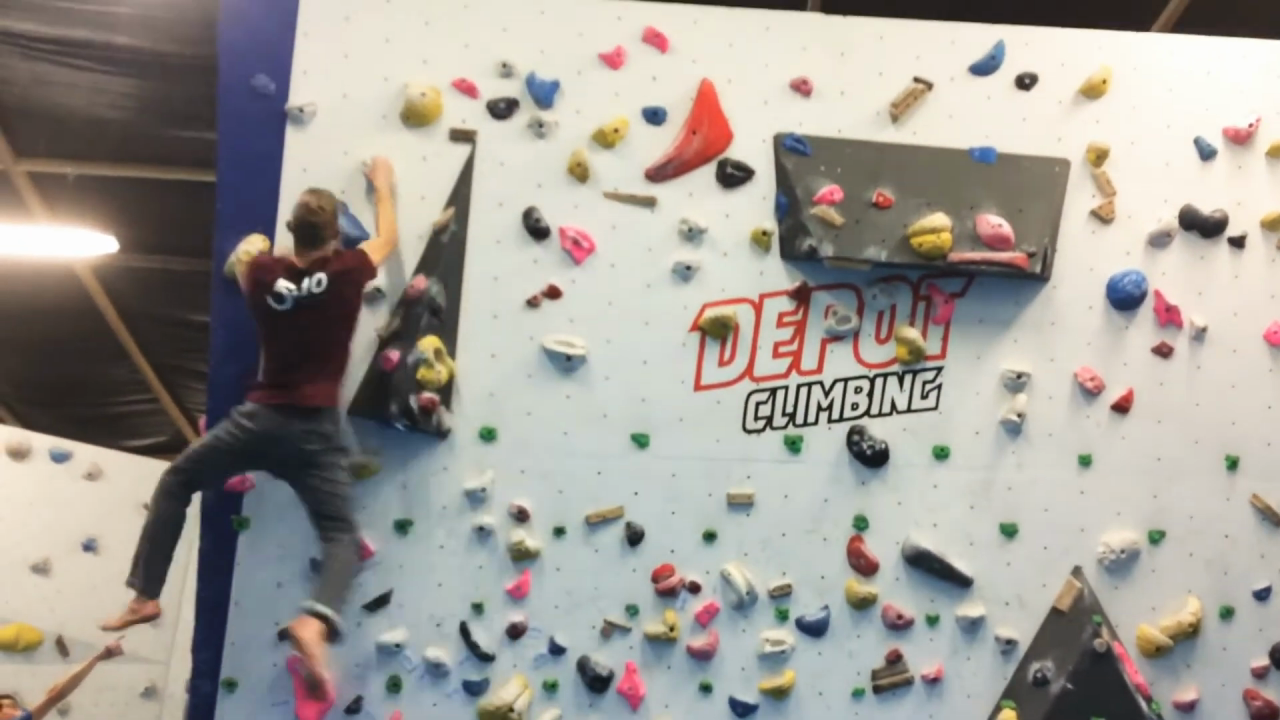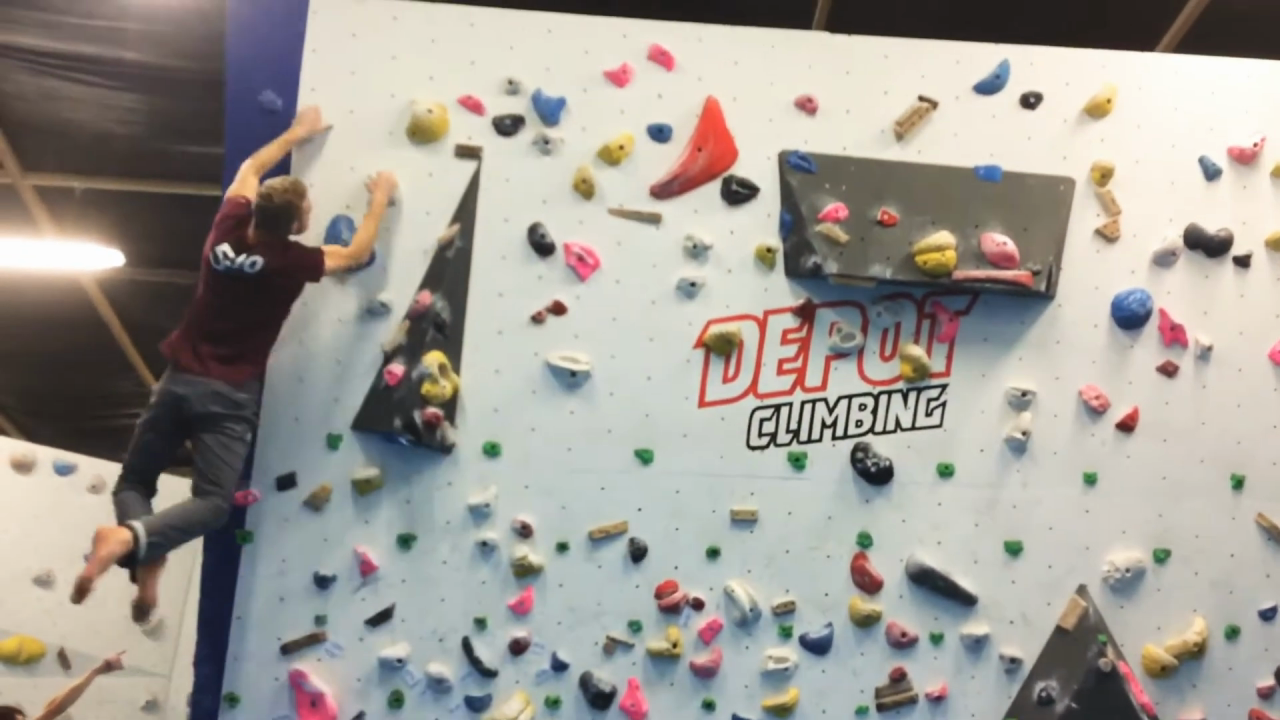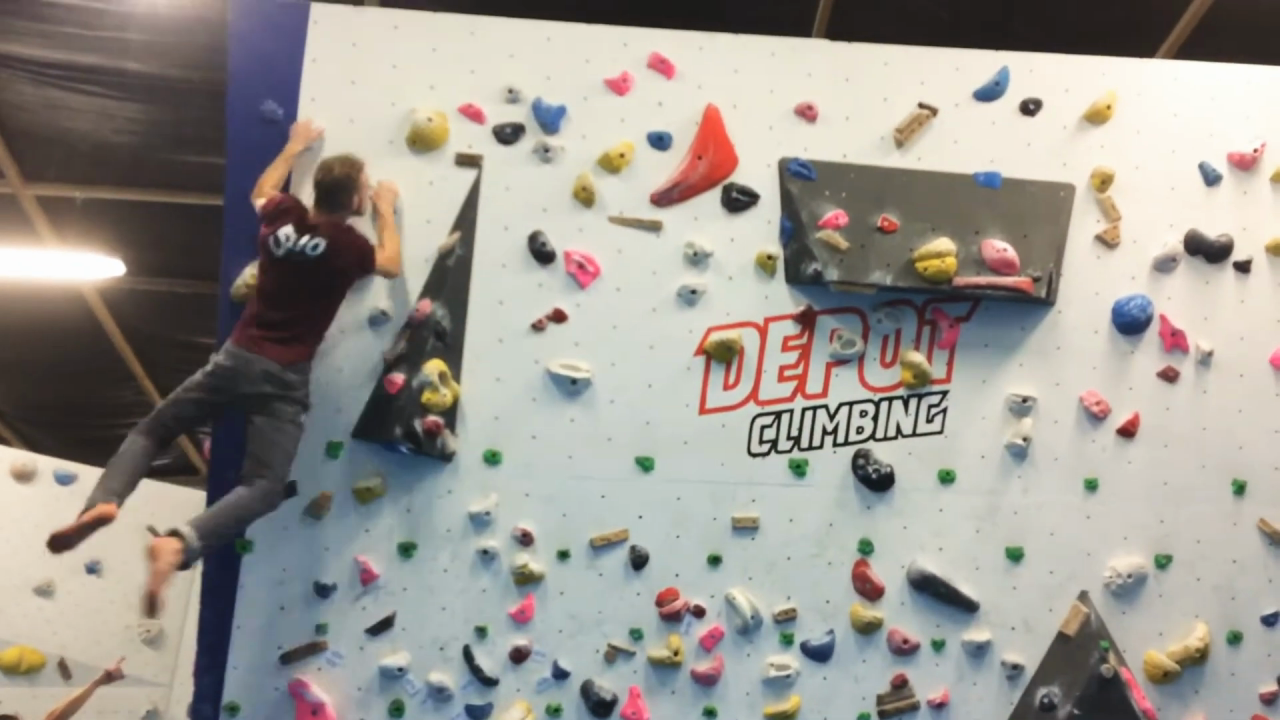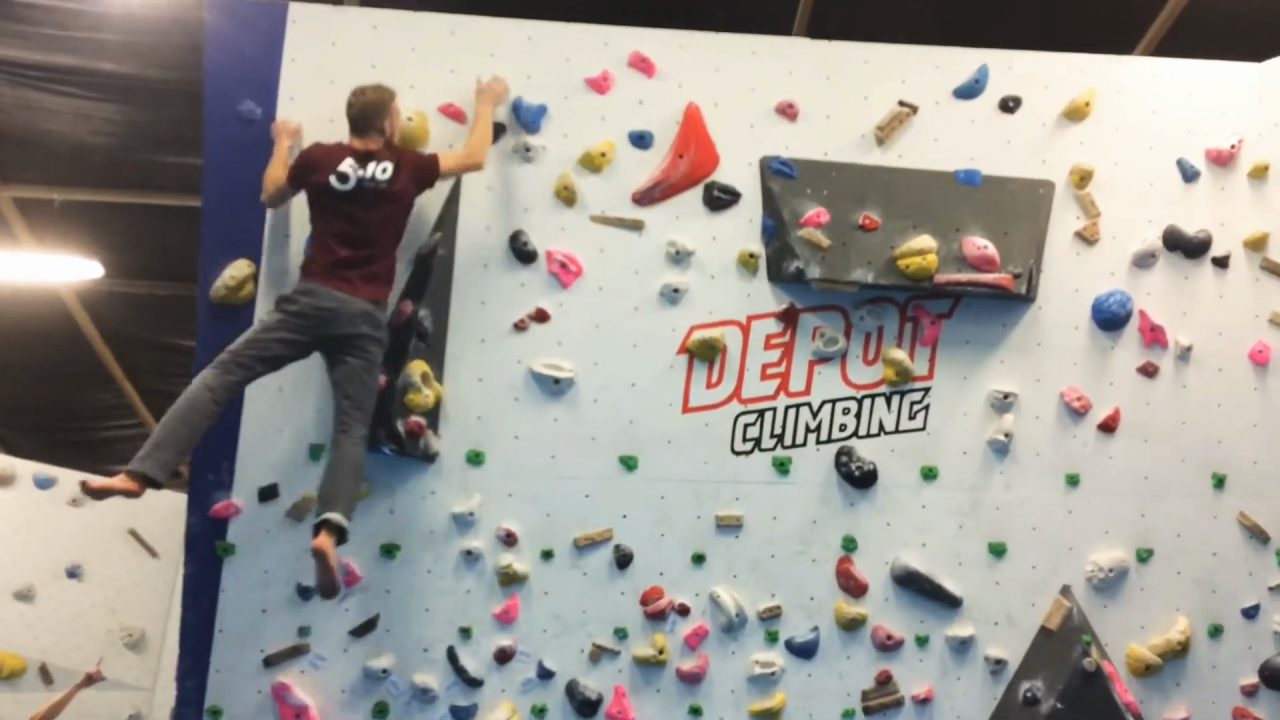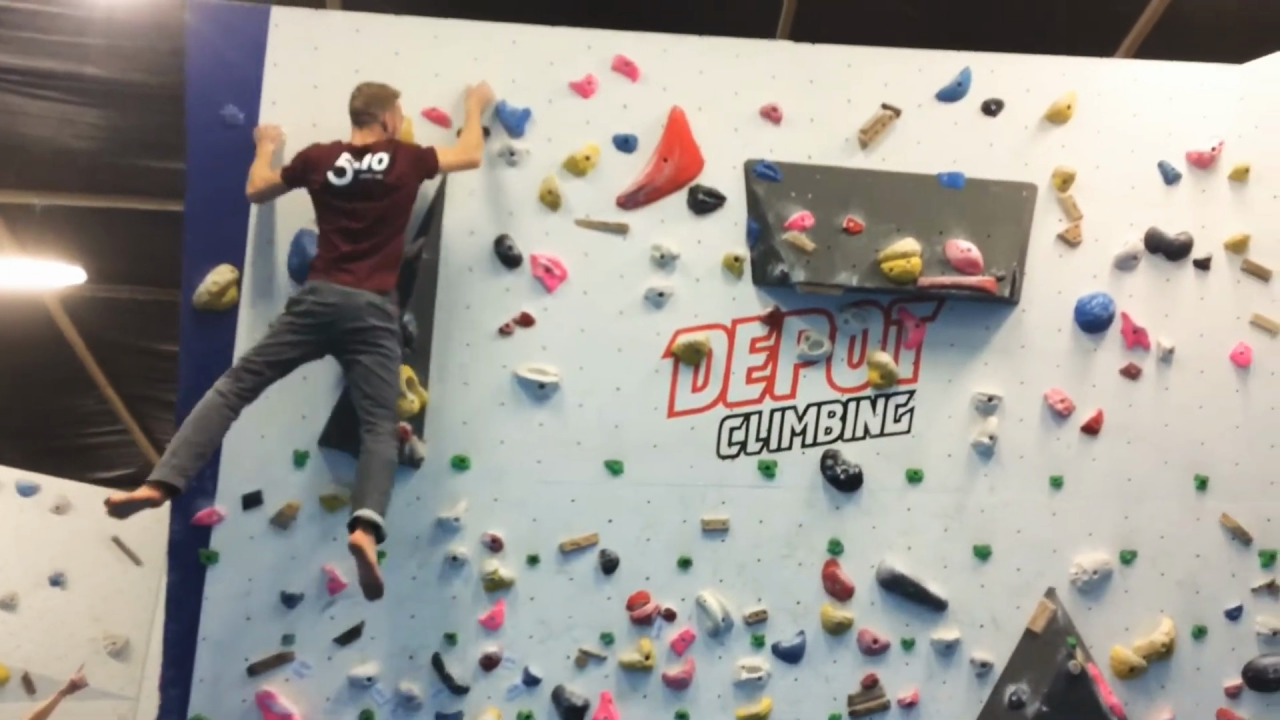
dt=0.3s
person 1, frame 1
left shoulder: (264, 273)
right shoulder: (346, 273)
right elbow: (388, 239)
right wrist: (383, 189)
left hip: (259, 420)
right hip: (319, 428)
left knee: (175, 485)
right knee: (342, 539)
left ankle: (144, 598)
right ankle: (315, 623)
person 1, frame 2
left shoulder: (227, 228)
right shoulder: (293, 260)
left elbow: (250, 170)
right elbow: (358, 253)
left wrist: (296, 134)
right wrist: (379, 200)
left hip: (179, 384)
right hip: (229, 399)
left knee: (134, 482)
right knee: (212, 503)
left ankle: (145, 561)
right ankle: (127, 538)
person 1, frame 3
left shoulder: (280, 220)
right shoulder: (347, 244)
left elbow: (264, 193)
right elbow: (393, 265)
left wrist: (294, 147)
right wrist: (387, 212)
left hip: (236, 359)
right hip: (283, 378)
left knee: (150, 430)
right knee: (264, 486)
left ankle: (104, 502)
right ankle: (179, 544)
person 1, frame 4
left shoulder: (319, 159)
right shoulder: (407, 168)
left elbow: (271, 195)
right elbow: (475, 156)
left wrist: (282, 143)
right wrist: (487, 102)
left hip: (311, 299)
right hip: (363, 315)
left knee: (218, 377)
right knee: (352, 432)
left ankle: (141, 473)
right ankle: (329, 531)
person 1, frame 5
left shoulder: (317, 157)
right shoulder: (404, 159)
left elbow: (257, 190)
right elbow: (471, 156)
left wrist: (265, 147)
right wrist: (475, 106)
left hip: (319, 298)
right hip: (373, 308)
left knee: (234, 386)
right knee: (380, 428)
left ankle: (161, 482)
right ankle: (365, 529)
